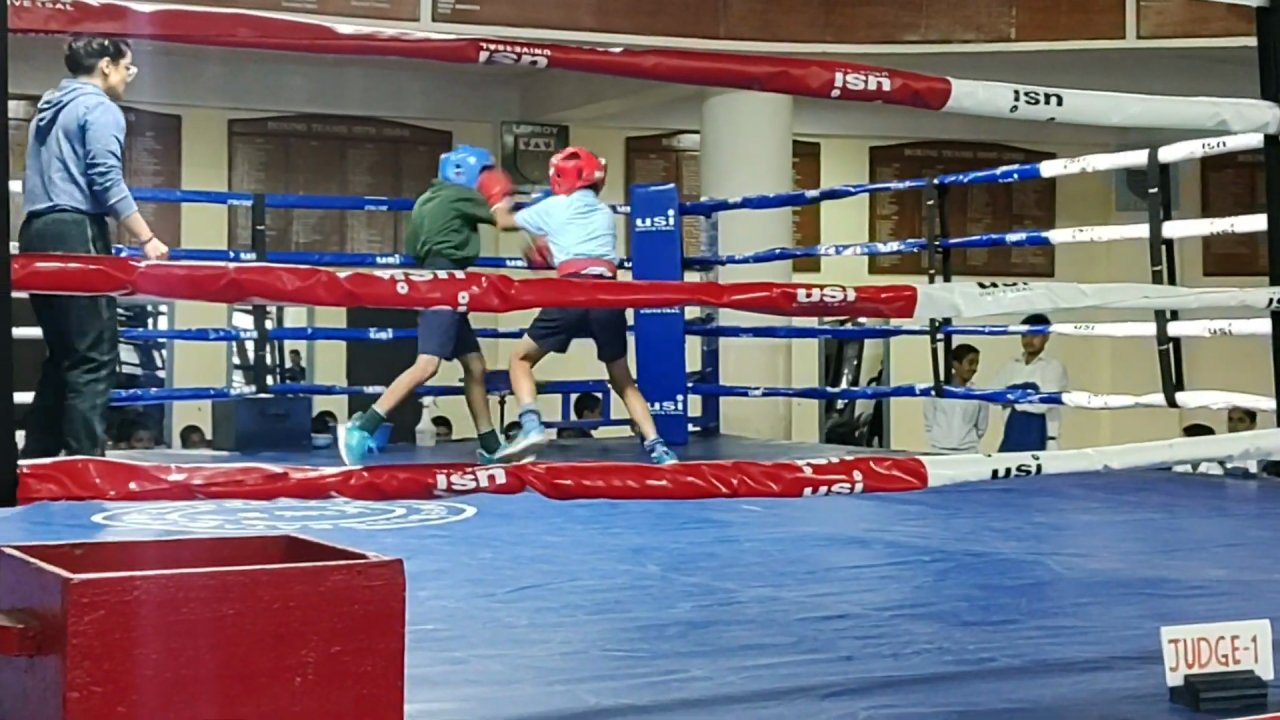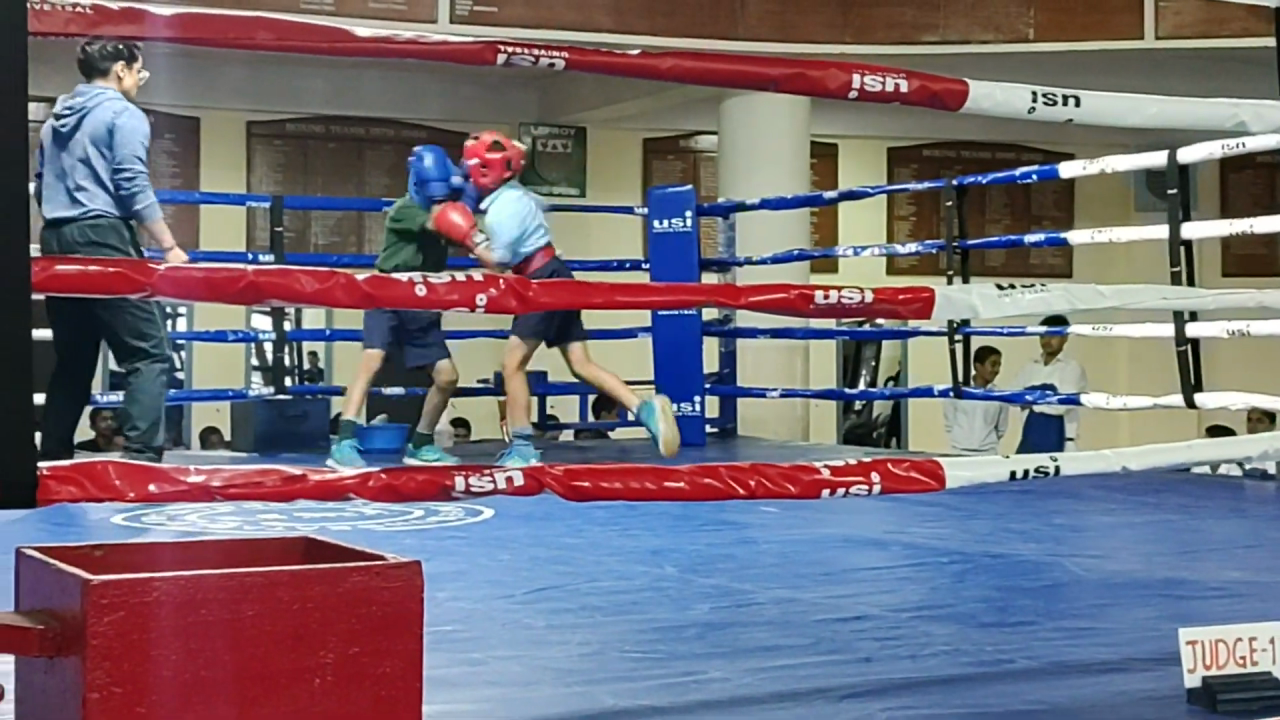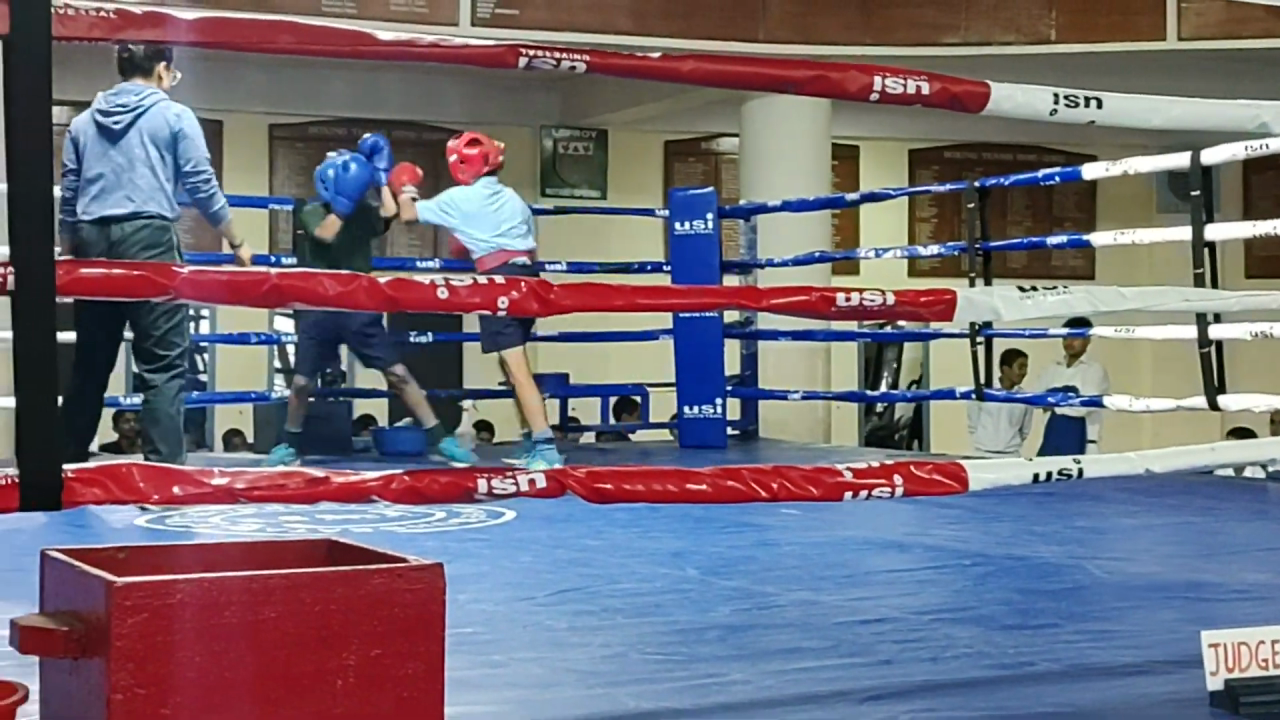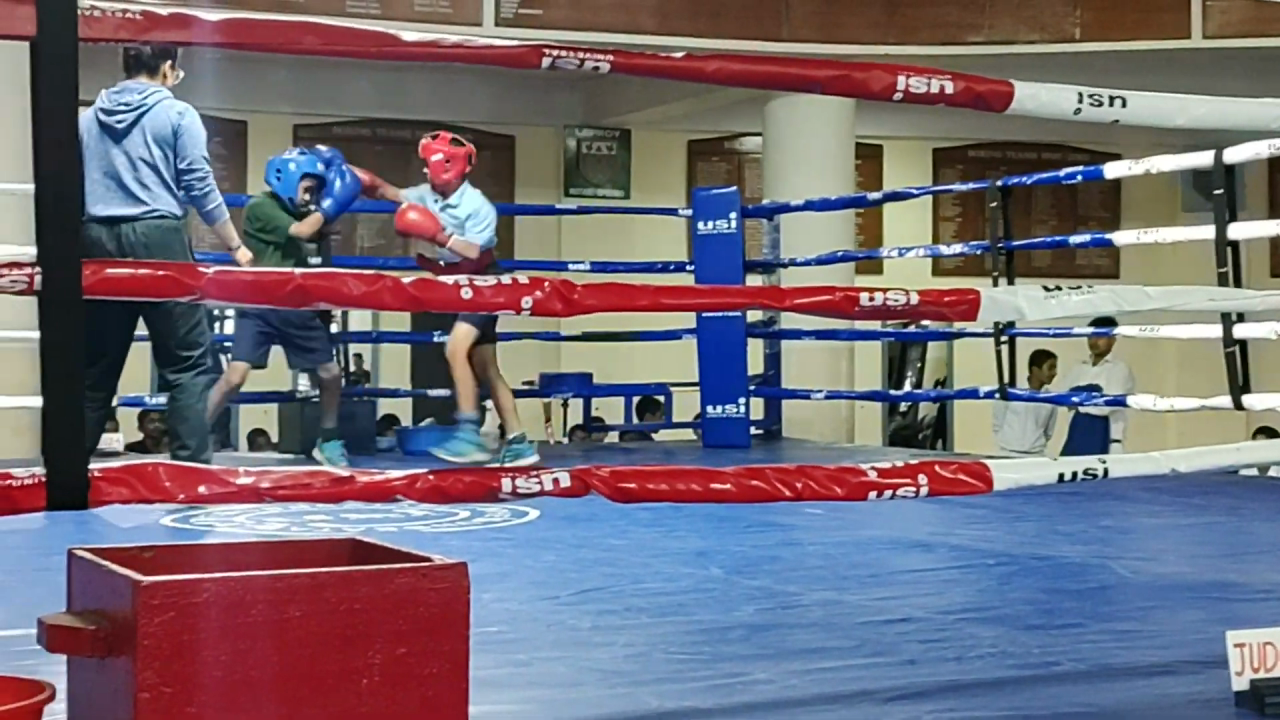
dt=0.3s
person 1, frame 1
left shoulder: (48, 111)
right shoulder: (101, 110)
right elbow: (107, 182)
right wrist: (147, 240)
left hip: (38, 236)
right hip: (75, 235)
left knee: (64, 356)
right knee: (92, 360)
left ankle: (36, 458)
person 1, frame 2
left shoulder: (56, 119)
right shoulder: (124, 115)
left elbow: (41, 188)
right elbow: (134, 189)
right wrist: (170, 247)
left hip: (57, 242)
right hip: (103, 240)
left knee: (73, 361)
right knee: (149, 354)
left ankle: (52, 462)
right ankle: (141, 458)
person 1, frame 3
left shoulder: (83, 122)
right shoulder: (174, 116)
left elbow: (68, 196)
right elbow: (202, 187)
left wrist: (66, 251)
right wrist: (237, 243)
left hip: (92, 243)
right hip: (148, 240)
left knee: (90, 362)
right knee: (162, 365)
left ankle: (67, 461)
person 1, frame 4
left shoulder: (89, 118)
right shoulder: (178, 115)
right elbow: (200, 188)
left wrist: (78, 251)
right wrist: (236, 246)
left hip: (101, 243)
right hip: (158, 240)
left knee: (98, 364)
right knee: (186, 363)
right ankle: (191, 467)
person 2, frame 1
left shoulder: (552, 208)
right shoulder: (607, 215)
left elbow: (507, 220)
left wrist: (499, 202)
left knee: (519, 358)
right knee: (623, 381)
left ankle: (531, 426)
right ankle: (659, 449)
person 2, frame 2
left shoulder: (502, 211)
right shoulder: (519, 194)
left elbow: (497, 263)
left wrist: (472, 239)
left hip: (543, 284)
right hip: (557, 280)
left knee: (513, 364)
right knee: (584, 366)
left ankle: (522, 447)
right ankle: (647, 410)
person 2, frame 3
left shoulder: (459, 197)
right shoulder: (513, 199)
left elbow: (409, 215)
left wrist: (405, 190)
right hip: (525, 281)
left knee: (517, 371)
right knee: (515, 369)
left ankle: (547, 451)
right ankle: (536, 443)
person 2, frame 4
left shoulder: (478, 205)
right shoulder: (429, 195)
left elbow: (474, 252)
right elbow: (397, 194)
left wrist: (439, 234)
right wrist: (372, 184)
left knee: (456, 348)
right knee: (486, 370)
left ankle: (468, 434)
right ankle: (518, 444)
person 3, frame 1
left shoulder: (428, 201)
right shoulder: (460, 196)
left knee: (476, 368)
right knee: (426, 366)
left ankle: (491, 448)
right ankle: (360, 431)
person 3, frame 2
right shoulder: (403, 211)
left hip: (422, 308)
left knee: (447, 376)
right knee: (372, 361)
left ankle: (421, 445)
right ankle: (344, 443)
person 3, frame 3
left shoulder: (363, 210)
right shoulder: (312, 213)
left elbow: (390, 213)
right elbow: (324, 235)
left wrist: (380, 169)
right wrist: (346, 205)
left hip: (360, 309)
right hip: (321, 312)
left knee: (399, 375)
right knee: (302, 384)
left ankle: (441, 440)
right ankle: (292, 443)
person 3, frame 4
left shoulder: (299, 210)
right shoulder: (259, 208)
left elbow: (325, 227)
right elbow: (302, 232)
left wrist: (334, 175)
right wrist: (331, 204)
left hip: (298, 305)
right hip: (260, 306)
left knee: (331, 376)
right knee: (235, 376)
left ankle: (329, 441)
